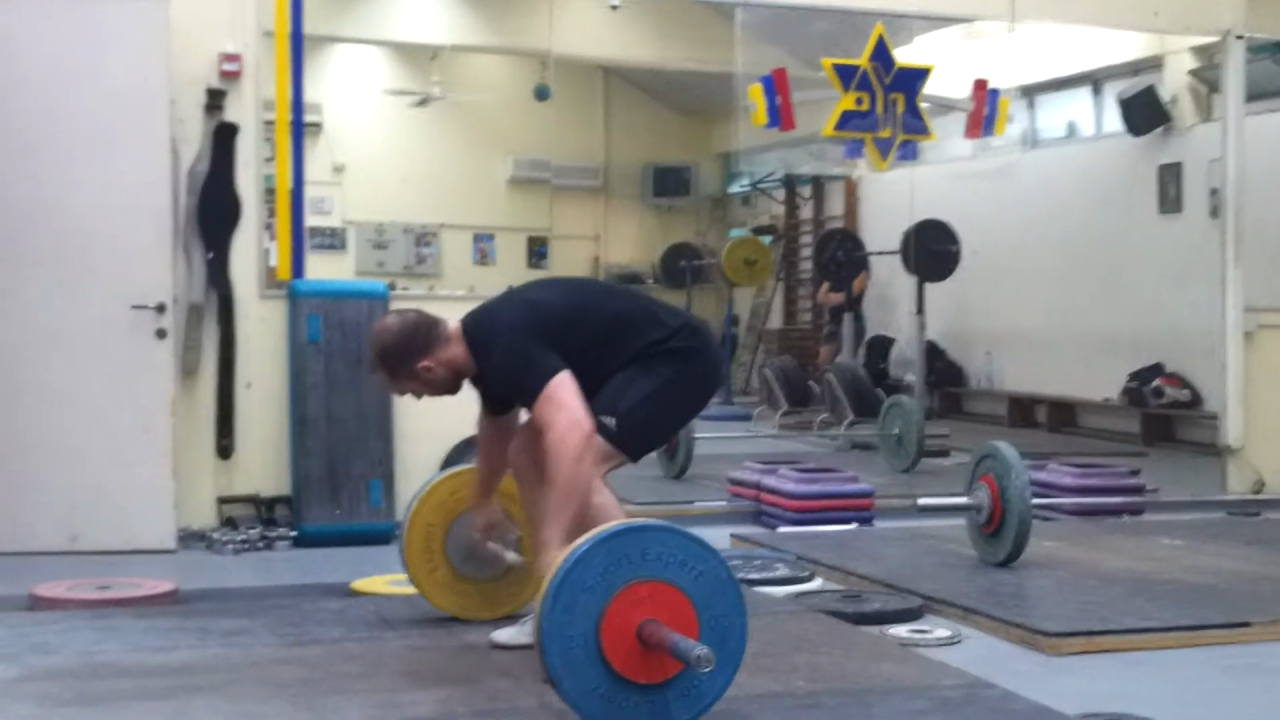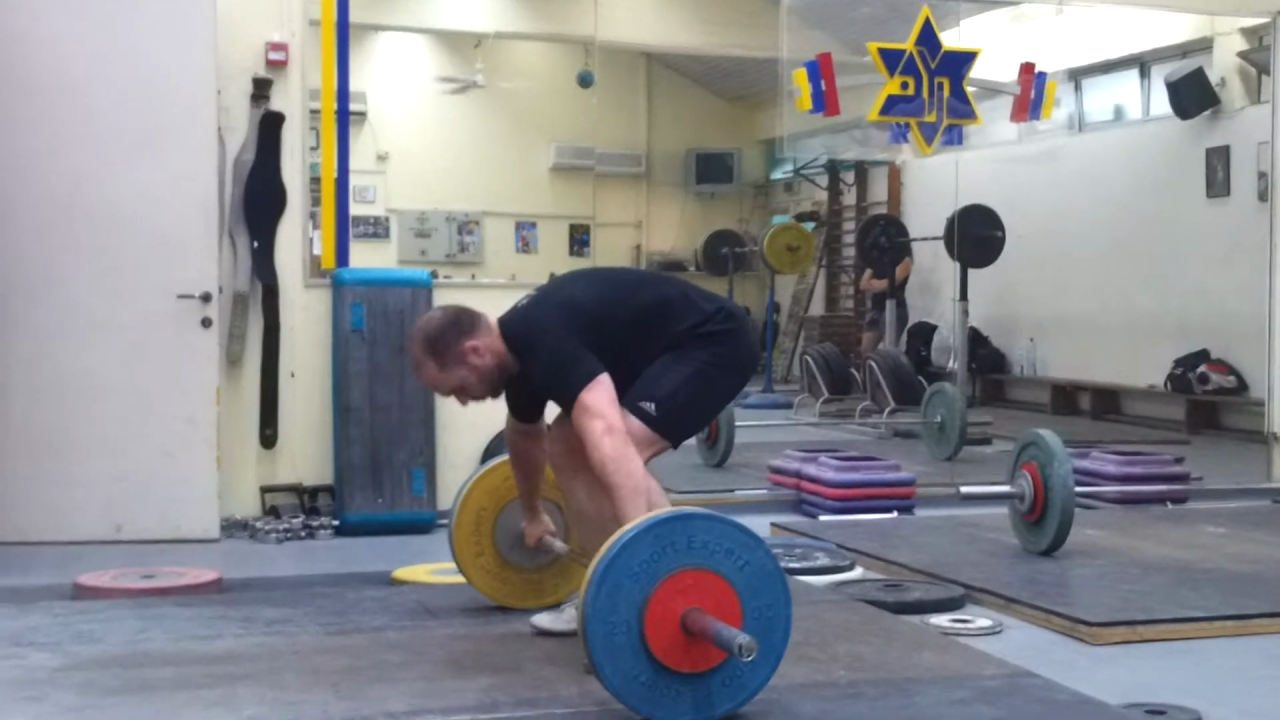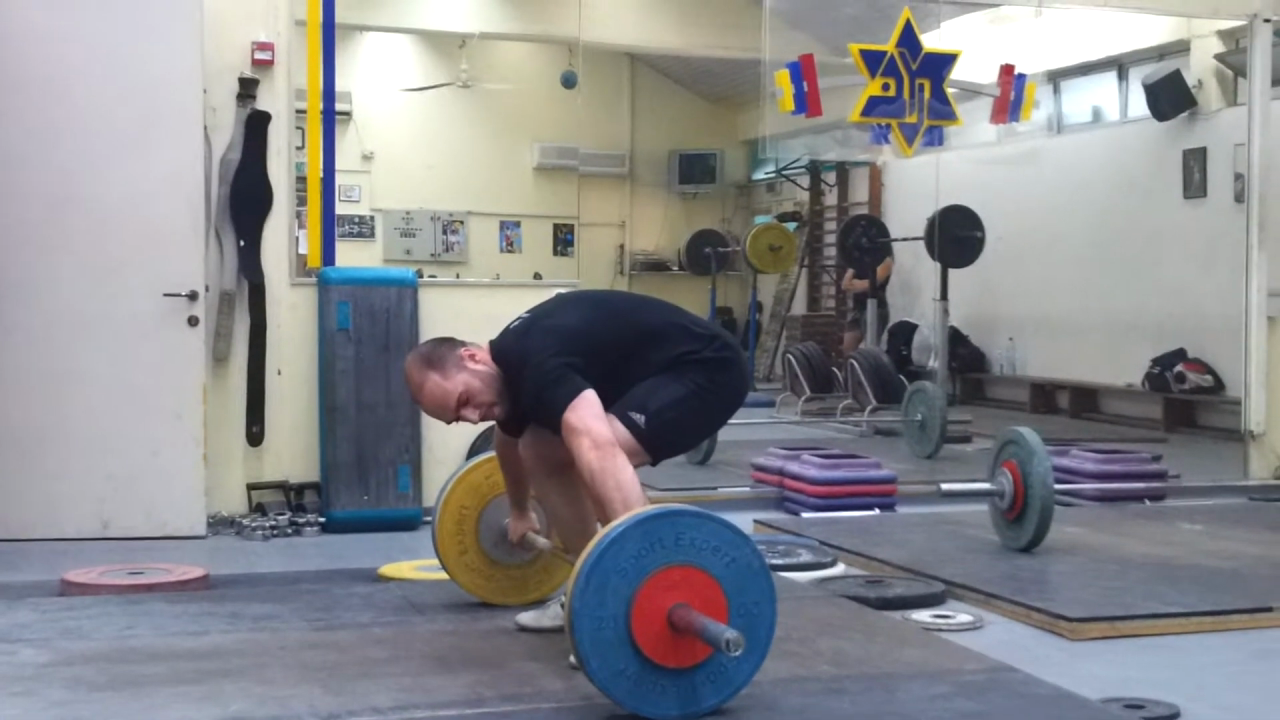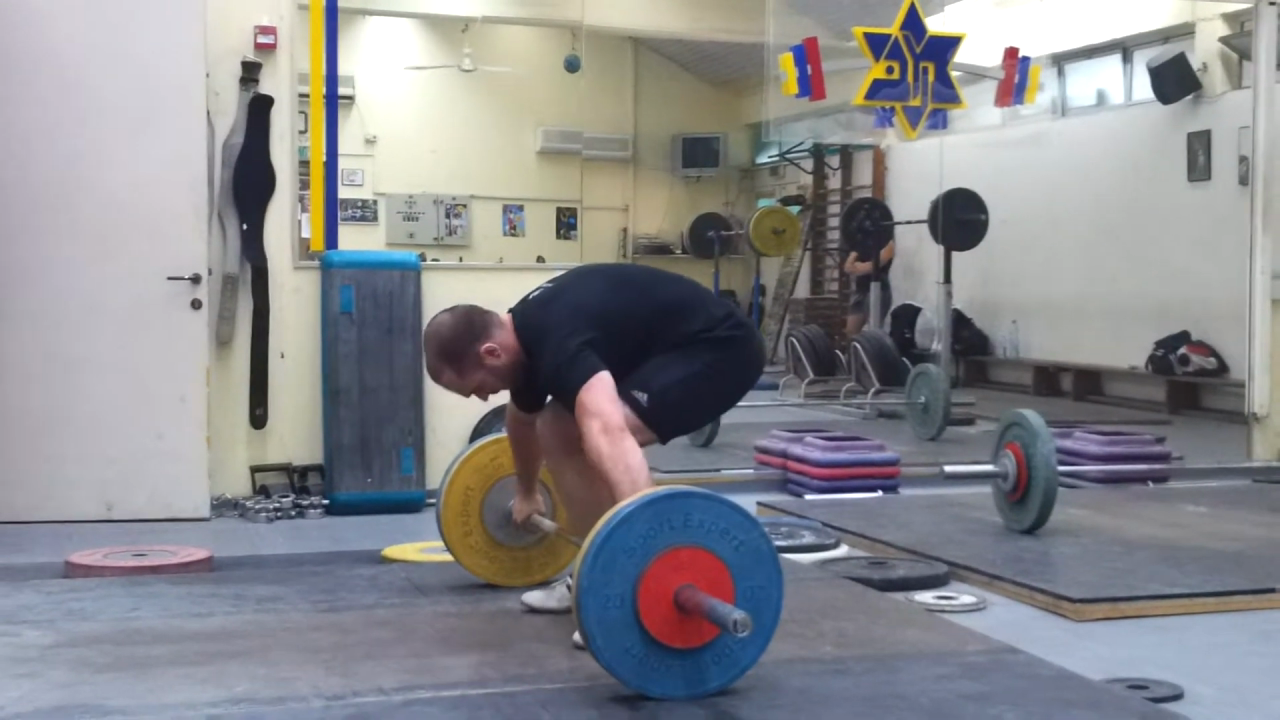
dt=1s
person 1, frame 1
left shoulder: (507, 344)
right shoulder: (481, 343)
left elbow: (571, 429)
right elbow: (498, 424)
left wrist: (554, 545)
right wrist: (484, 501)
left hip: (678, 358)
right hip: (631, 359)
left knee: (578, 465)
right knee: (525, 453)
person 1, frame 2
left shoulder: (547, 342)
right shoulder: (519, 347)
left elbow: (607, 437)
right elbow: (525, 435)
right wrist: (533, 514)
left hip: (715, 342)
right hip: (663, 346)
left knee: (605, 452)
right knee: (565, 446)
person 1, frame 3
left shoulder: (538, 364)
right shoulder: (511, 365)
left elbow: (598, 450)
right elbow: (509, 440)
right wrist: (520, 512)
left hip: (707, 368)
left knee: (592, 453)
right knee: (539, 449)
person 1, frame 4
left shoulder: (558, 342)
right shoulder: (525, 334)
left elbow: (609, 433)
right elbow: (523, 419)
right wrist: (526, 494)
left hip: (721, 347)
right hip: (669, 345)
left knee: (598, 438)
right knee: (555, 428)
